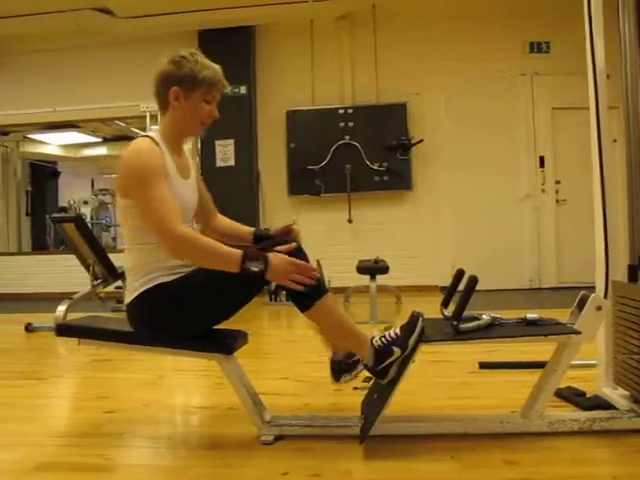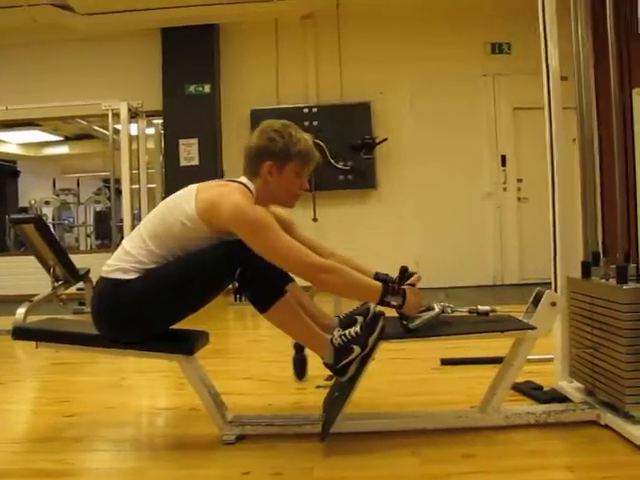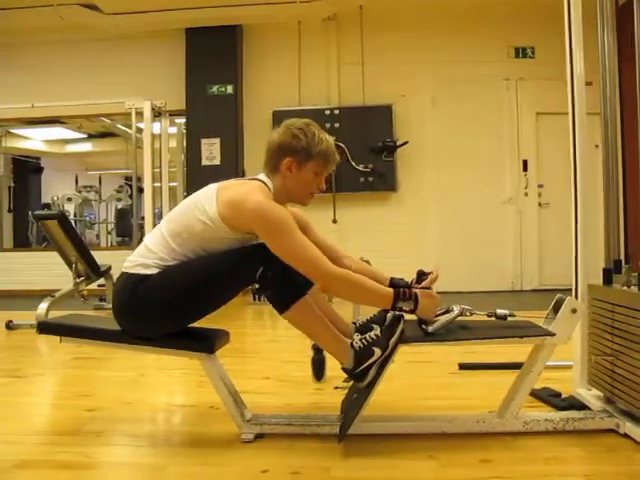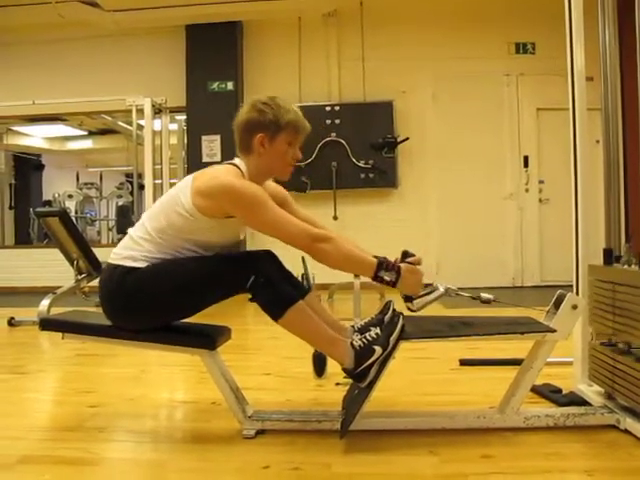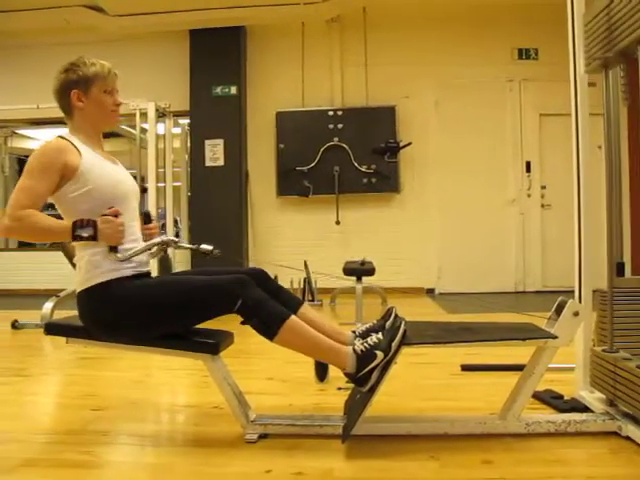
dt=1s
person 1, frame 1
left shoulder: (184, 157)
right shoulder: (143, 156)
left elbow: (211, 221)
right elbow: (176, 240)
left wrist: (266, 238)
right wrist: (260, 264)
left hip: (180, 290)
right hip: (155, 303)
left knee: (285, 254)
right knee: (262, 260)
left ankle: (346, 353)
right ankle: (371, 352)
person 1, frame 2
left shoulder: (262, 208)
right shoulder: (238, 205)
left elbow: (325, 256)
right elbow: (317, 272)
left wrist: (387, 281)
right wrist: (393, 296)
left hip: (141, 294)
right hip: (118, 302)
left knee: (257, 260)
right knee: (243, 259)
left ankle: (333, 329)
right ankle: (333, 351)
person 1, frame 3
left shoulder: (280, 207)
right shoulder: (257, 203)
left elbow: (341, 261)
right elbow: (328, 278)
left wrist: (402, 286)
right wrist: (406, 301)
left hip: (162, 289)
right hip: (139, 296)
left knee: (278, 265)
right knee: (266, 263)
left ankle: (351, 333)
right ankle: (353, 356)
person 1, frame 4
left shoulder: (265, 188)
right shoulder: (231, 185)
left elbow: (323, 234)
right elbow: (314, 243)
left wrist: (387, 266)
right wrist: (390, 273)
left hip: (152, 282)
right hip: (126, 289)
left knee: (267, 270)
right knee: (258, 269)
left ankle: (351, 338)
right ankle: (350, 356)
person 1, frame 5
left shoulder: (105, 157)
right shoulder: (58, 152)
left wrist: (137, 232)
right wrist: (87, 227)
left hip: (135, 283)
right hip: (108, 296)
left knee: (254, 279)
right knee: (238, 292)
left ankle: (352, 341)
right ankle: (352, 359)
